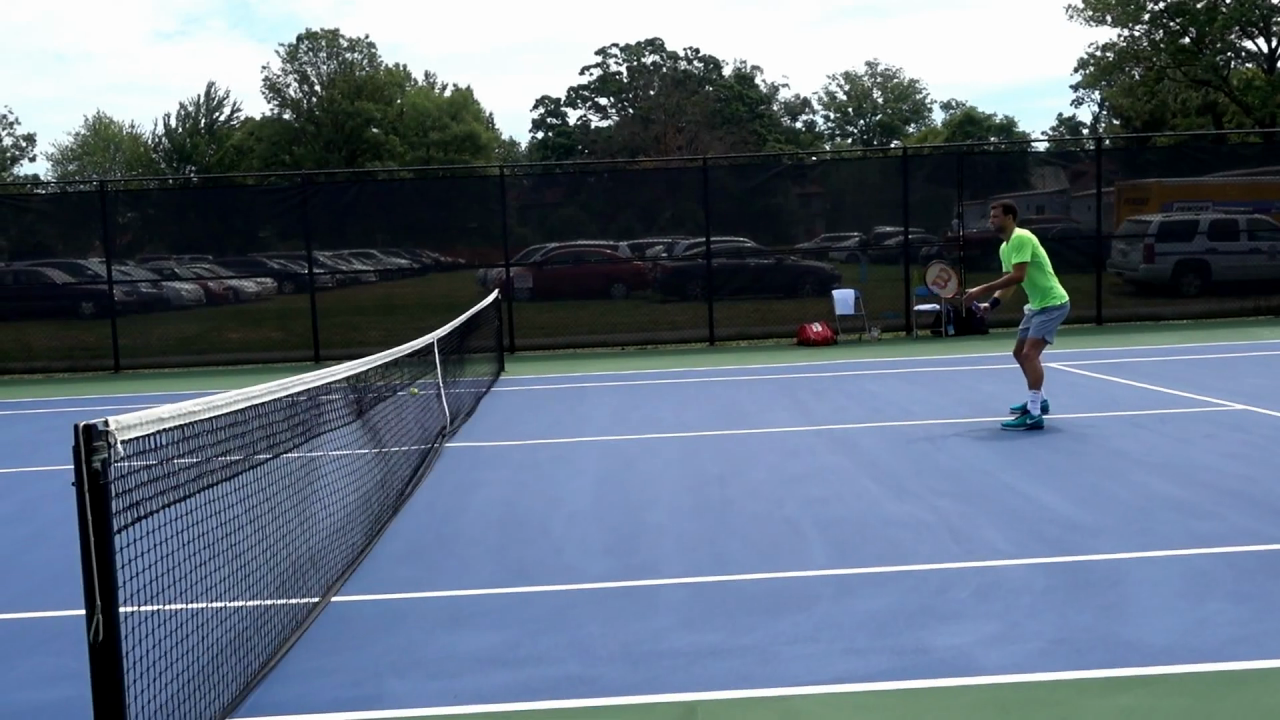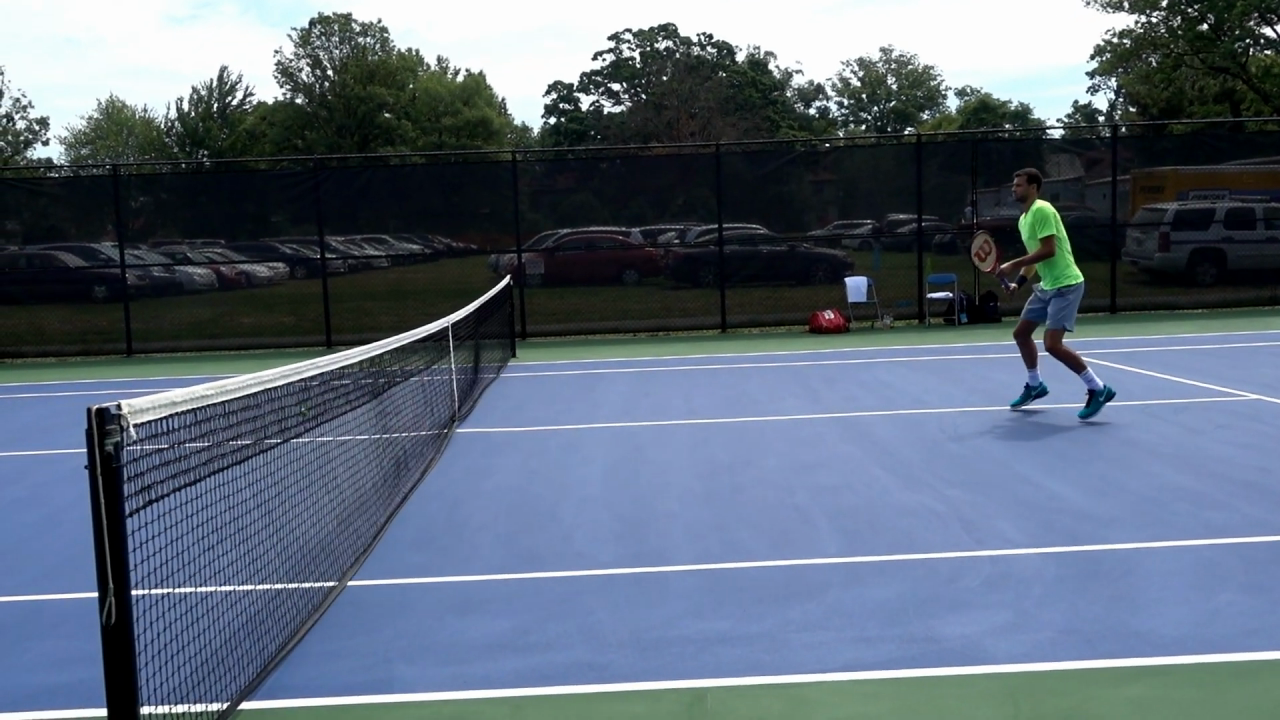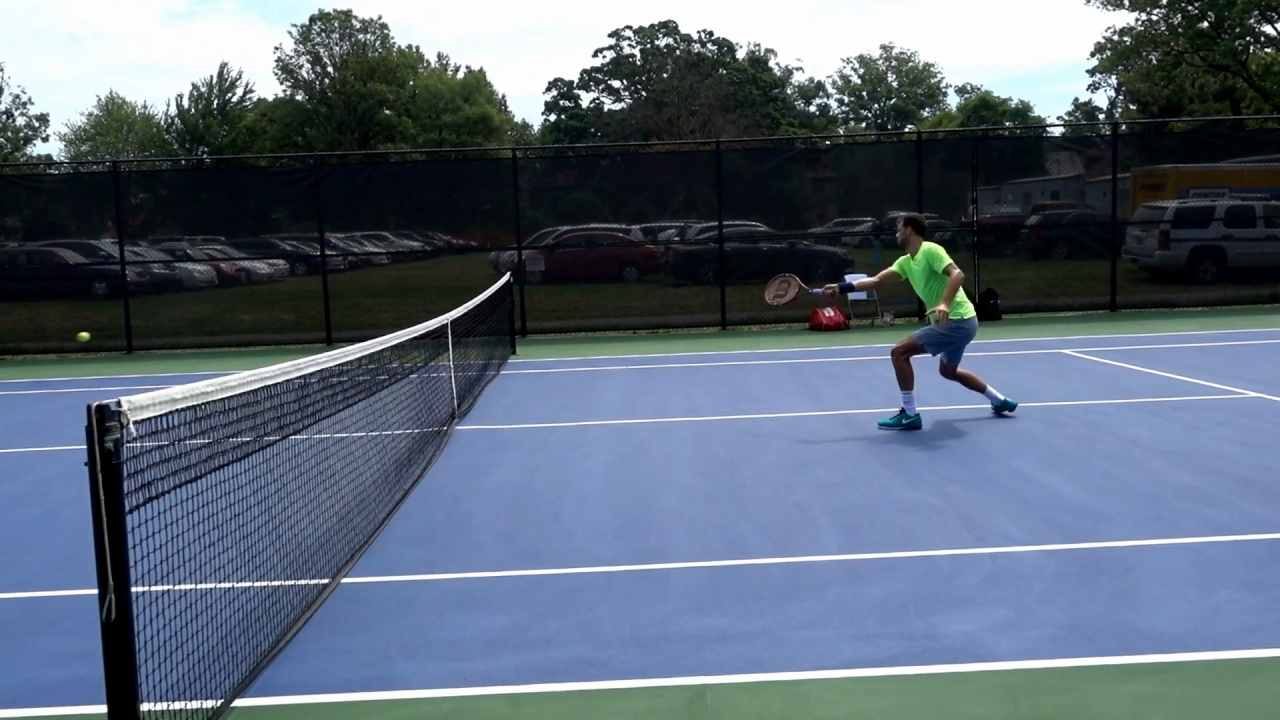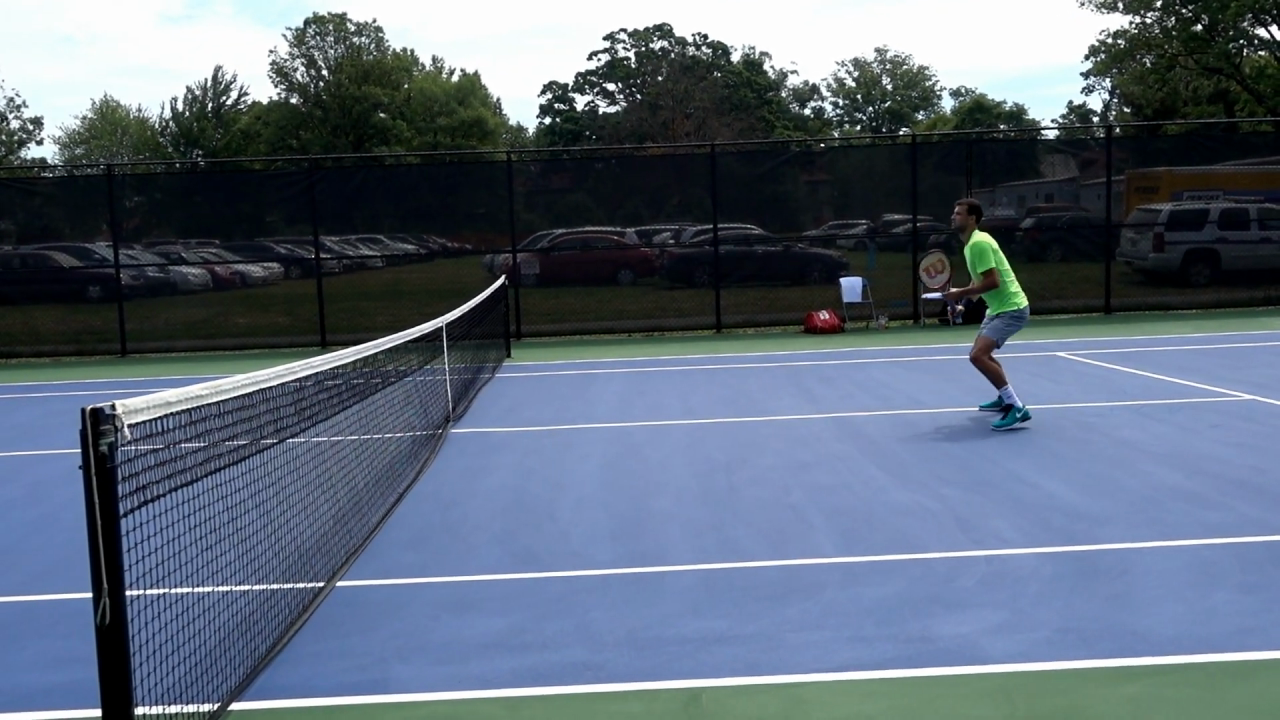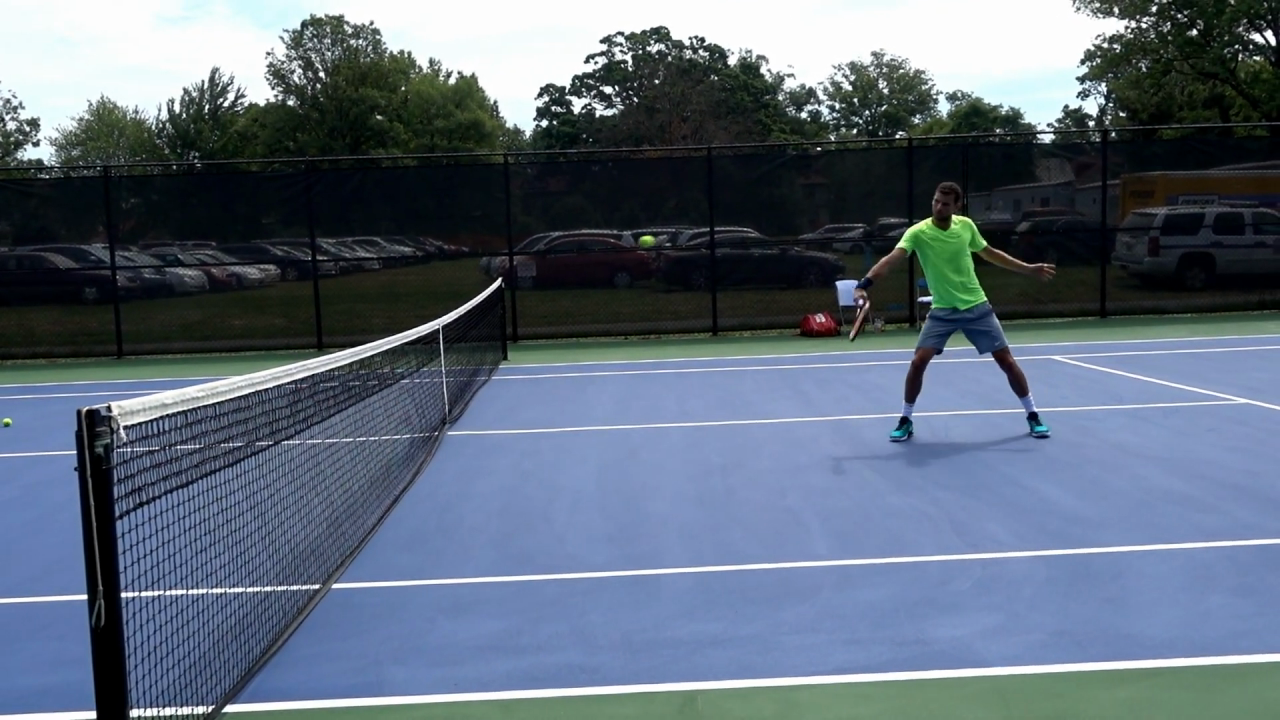
dt=1s
person 1, frame 1
left shoulder: (1021, 237)
right shoulder: (1004, 247)
left elbow: (1018, 276)
right elbow: (1007, 283)
left wrist: (982, 290)
right wrist: (990, 304)
left hip: (1053, 304)
right hip: (1037, 305)
left knee: (1030, 353)
right knee: (1020, 352)
left ankle: (1033, 415)
right ankle: (1038, 400)
person 1, frame 2
left shoulder: (1042, 210)
right shoulder: (1023, 219)
left elbow: (1048, 250)
left wrist: (1013, 265)
right wrist: (1018, 281)
left hip: (1066, 286)
right hip: (1047, 287)
left knee: (1052, 344)
right knee: (1021, 333)
left ankle: (1098, 391)
right ankle: (1035, 386)
person 1, frame 3
left shoulder: (930, 250)
right shoulder: (904, 262)
left elbow: (956, 274)
right elbow: (876, 281)
left wrist: (943, 304)
right wrist: (842, 287)
left hip: (957, 320)
right hip: (961, 322)
left knee: (900, 353)
right knee: (949, 371)
left ankle: (910, 415)
right ankle: (1000, 400)
person 1, frame 4
left shoulder: (980, 243)
right shoulder: (969, 244)
left elbow: (993, 282)
left wrist: (961, 293)
right wrist: (960, 297)
left hip: (1011, 310)
right hip: (998, 310)
left knee: (977, 355)
right knee: (981, 354)
left ankle: (1017, 408)
right ankle: (1004, 397)
person 1, frame 5
left shoulder: (967, 226)
right shoulder: (918, 233)
left elbow: (989, 253)
right elbow: (892, 259)
left wrist: (1028, 268)
right wrist: (864, 285)
left hip: (977, 307)
right hip: (942, 311)
left knee: (1007, 362)
right knee: (918, 363)
left ankle: (1032, 415)
right ankle: (906, 420)
